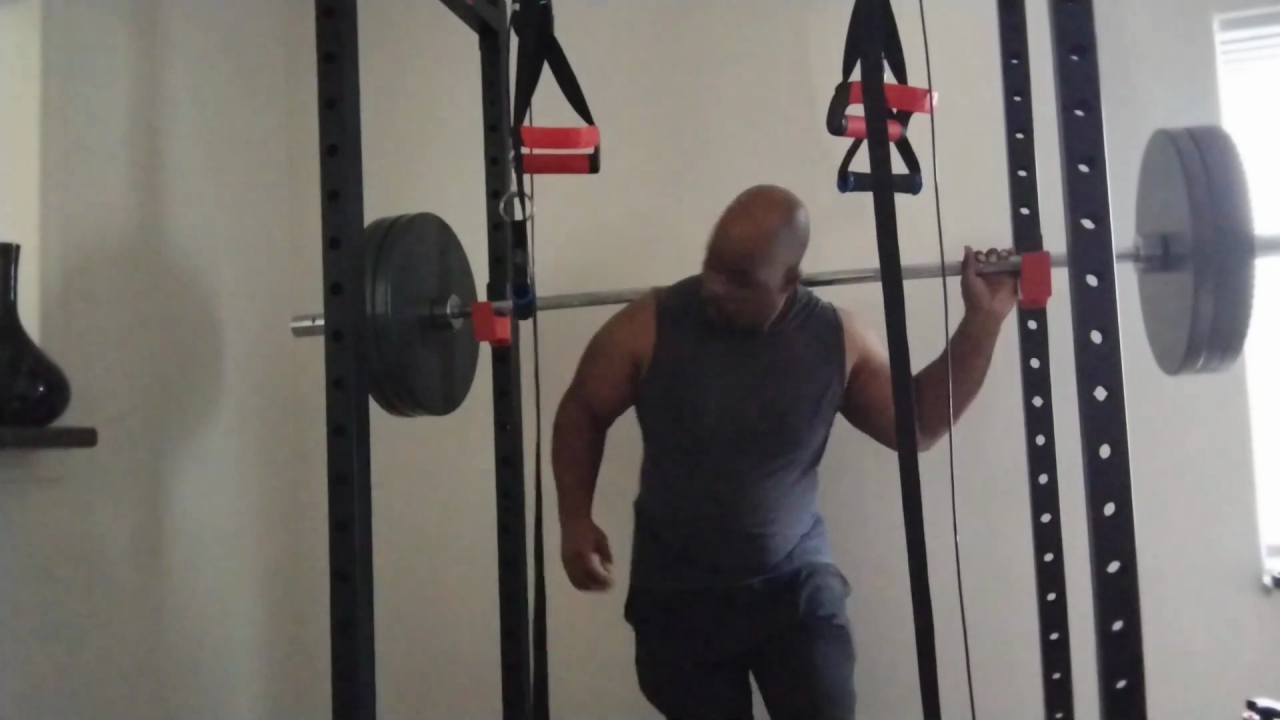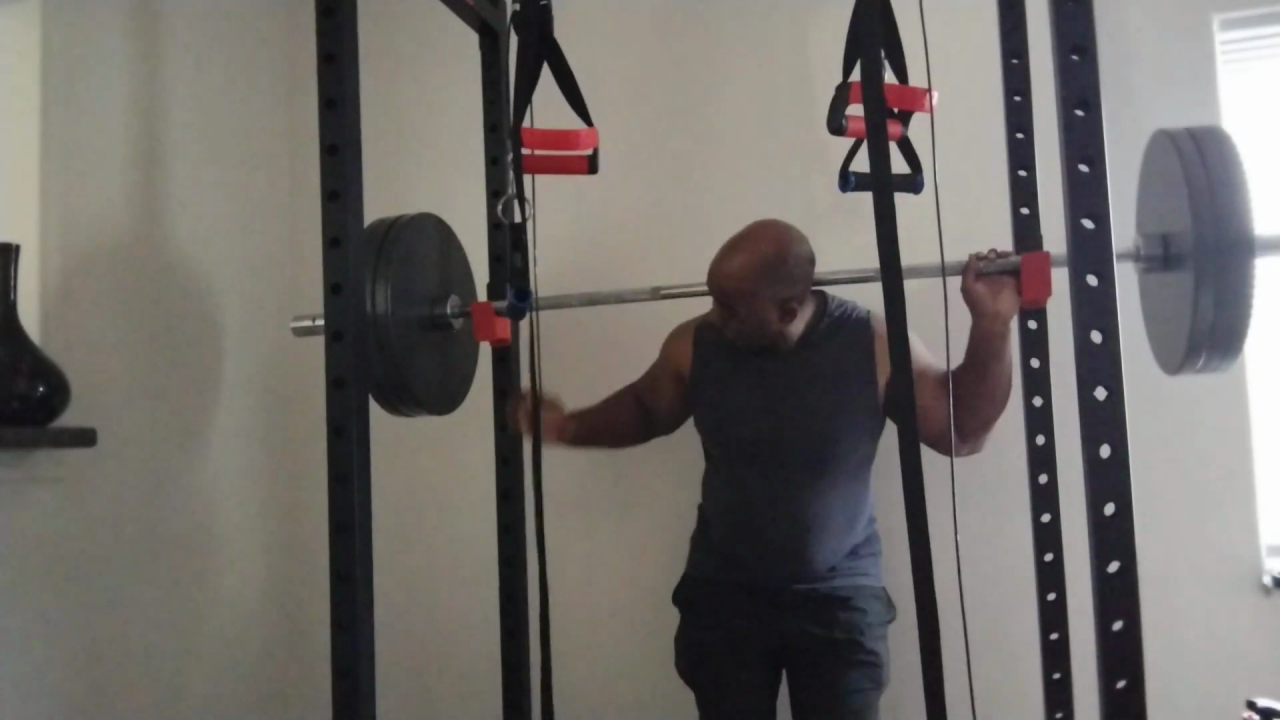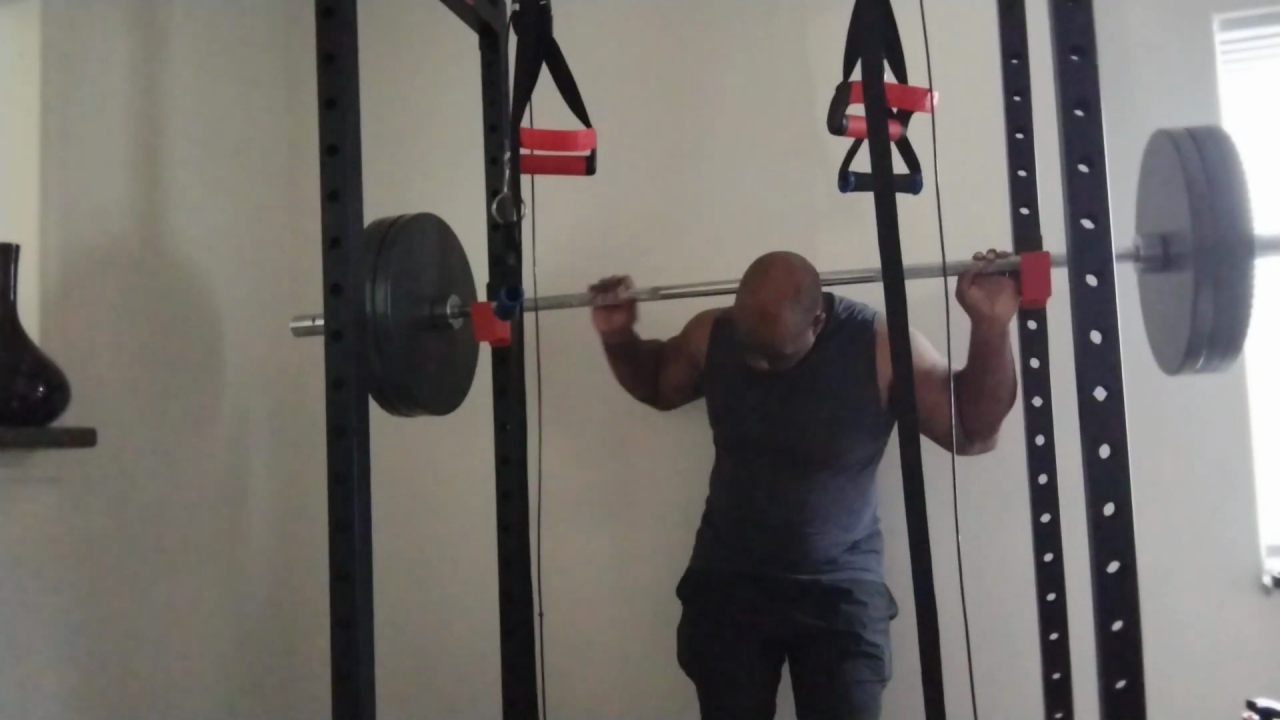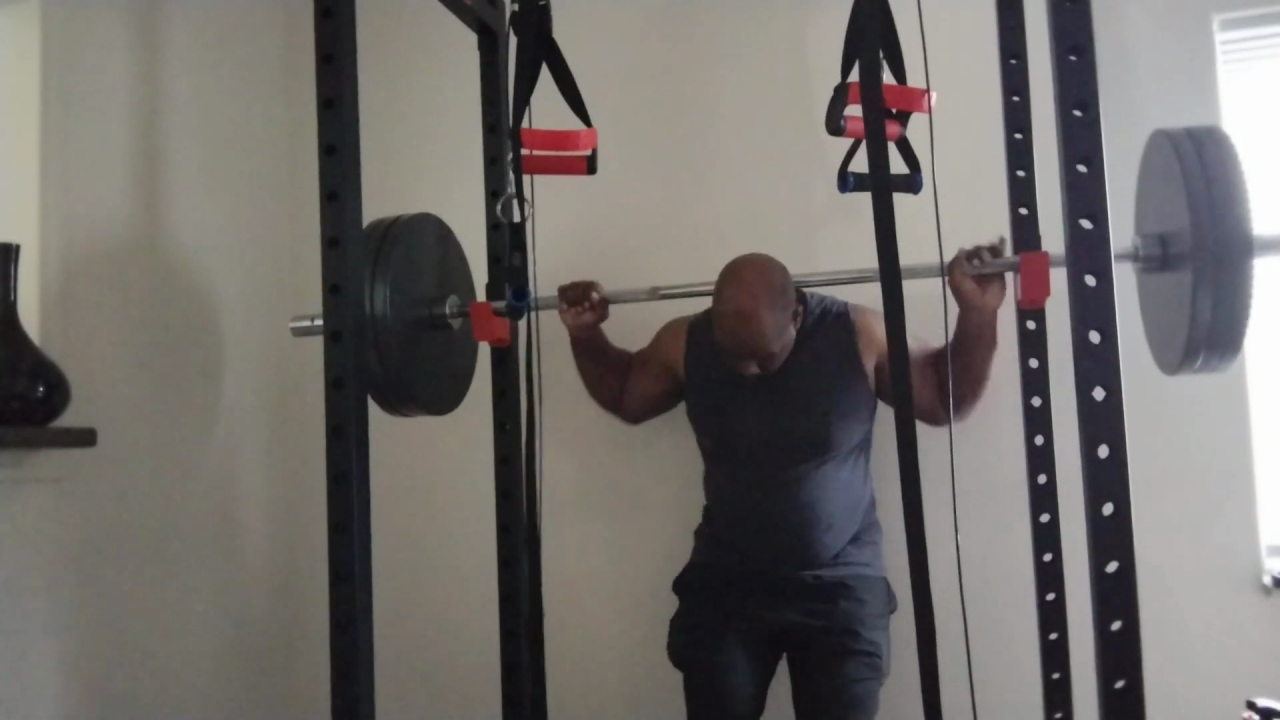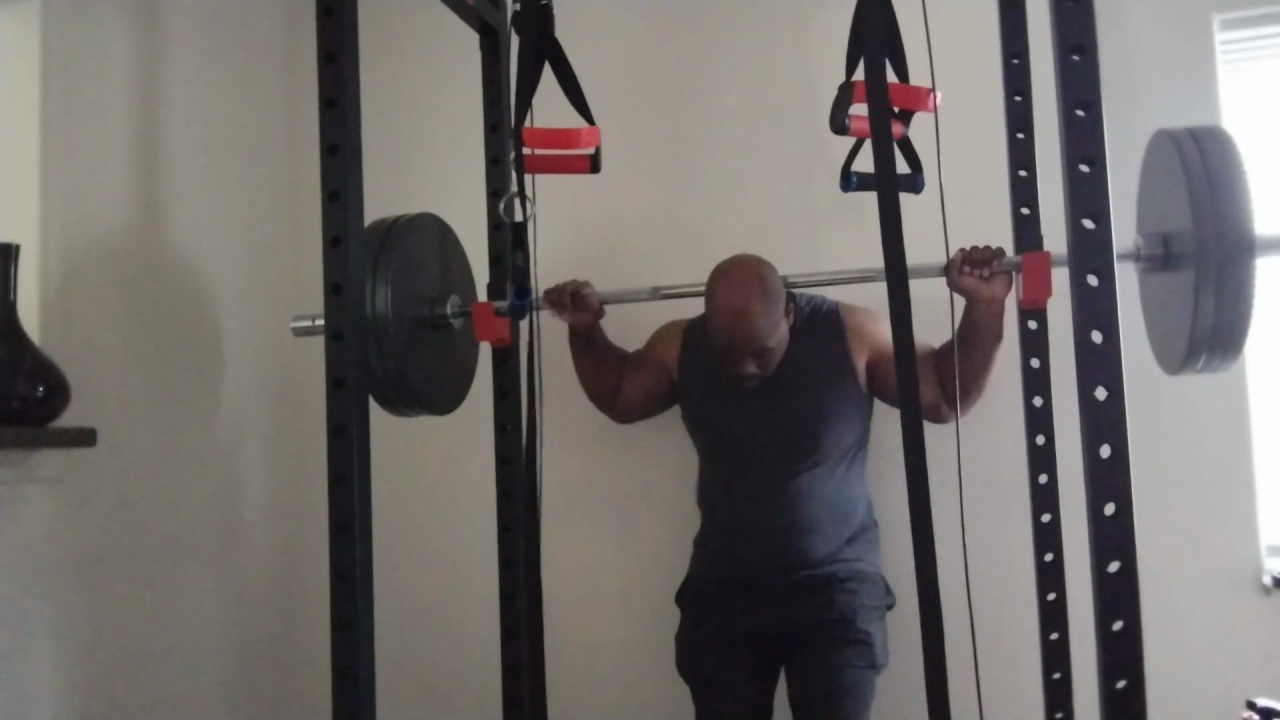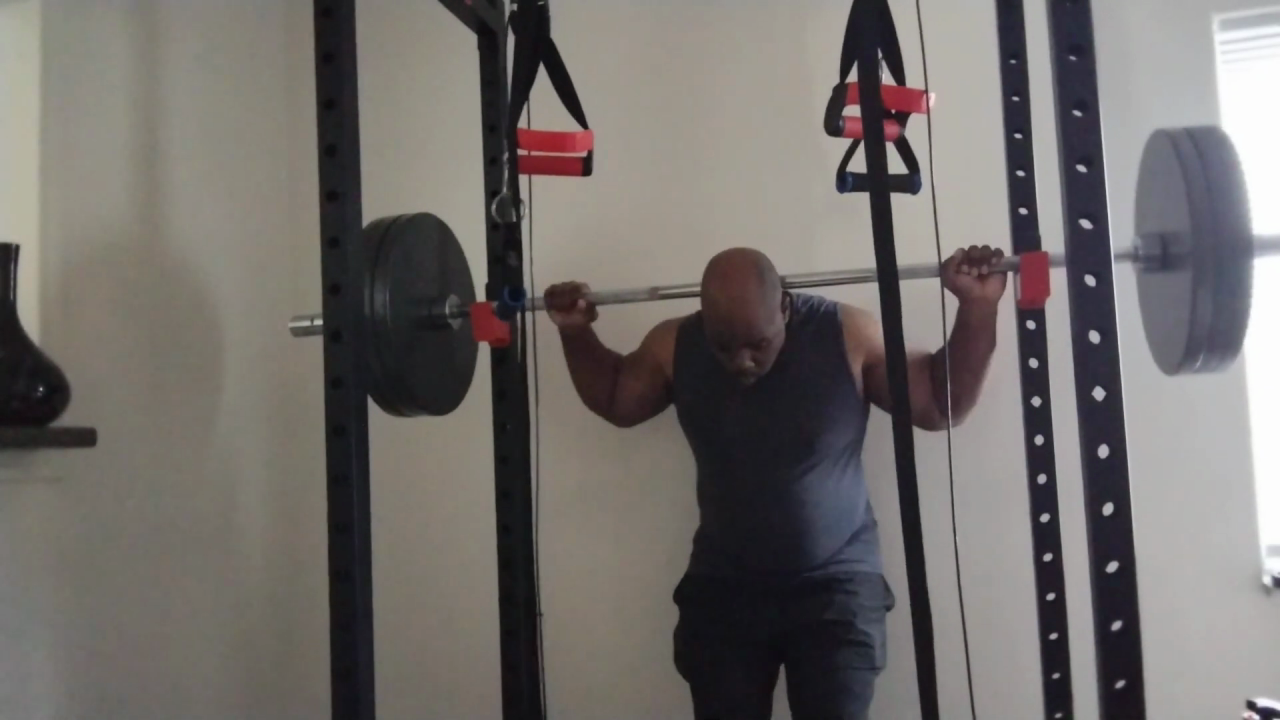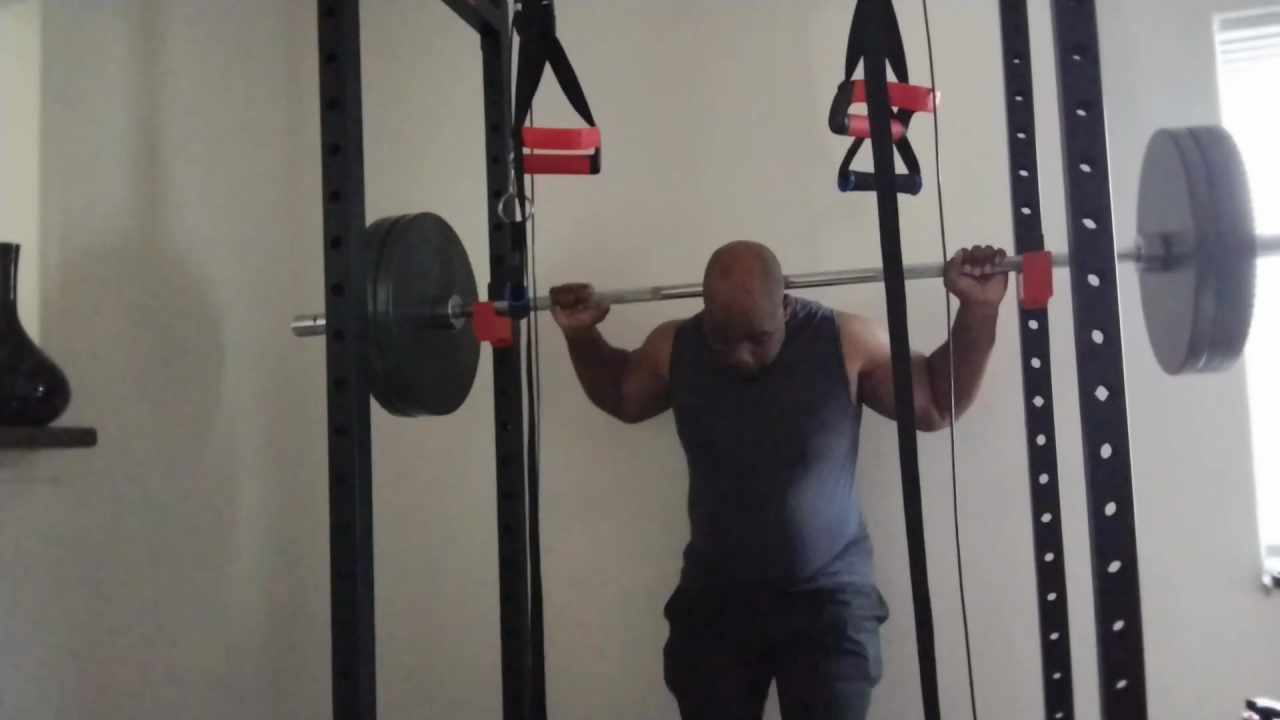
dt=0.7s
person 1, frame 1
left shoulder: (835, 337)
right shoulder: (649, 326)
left elbow: (915, 424)
right elbow: (582, 413)
left wrist: (981, 320)
right wrist: (576, 519)
left hip: (795, 585)
right hip: (681, 596)
person 1, frame 2
left shoulder: (874, 346)
right shoulder: (695, 344)
left elbow: (962, 430)
right elbow: (647, 408)
left wrist: (991, 325)
right wrist: (568, 427)
left hip: (838, 598)
right hip: (724, 594)
person 1, frame 3
left shoulder: (881, 348)
right shoulder: (711, 335)
left elbow: (973, 430)
right elbow: (659, 385)
left wrist: (991, 327)
right wrist: (619, 338)
left hip: (840, 591)
right hip: (727, 584)
person 1, frame 4
left shoulder: (858, 335)
right shoulder: (686, 343)
left elbow: (946, 400)
right elbow: (623, 398)
left wrist: (978, 313)
right wrist: (586, 335)
left hip: (840, 585)
right hip: (726, 581)
person 1, frame 5
left shoulder: (851, 335)
right shoulder: (681, 346)
left elbow: (947, 397)
right elbow: (619, 397)
left wrist: (983, 307)
right wrist: (584, 331)
left hip: (835, 585)
right hip: (724, 588)
person 1, frame 6
left shoulder: (849, 336)
right shoulder: (675, 345)
left elbow: (943, 405)
right elbow: (615, 401)
left wrist: (977, 308)
right wrist: (576, 333)
left hip: (835, 586)
right hip: (723, 589)
person 1, frame 7
left shoulder: (846, 342)
right shoulder: (674, 348)
left elbow: (937, 404)
right elbow: (621, 396)
left wrist: (978, 309)
right wrist: (582, 335)
left hip: (828, 600)
right hip: (714, 602)
